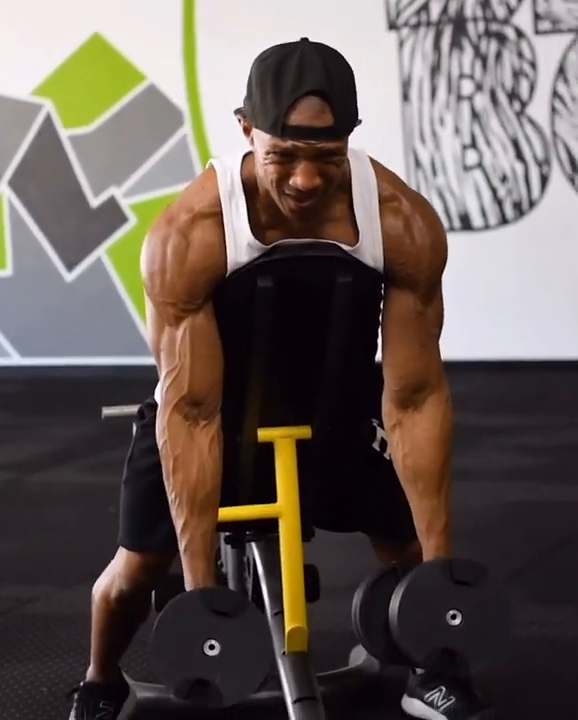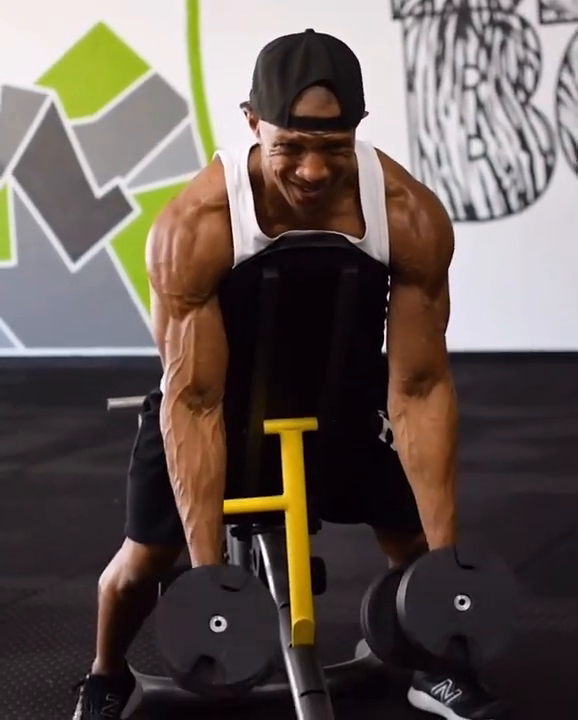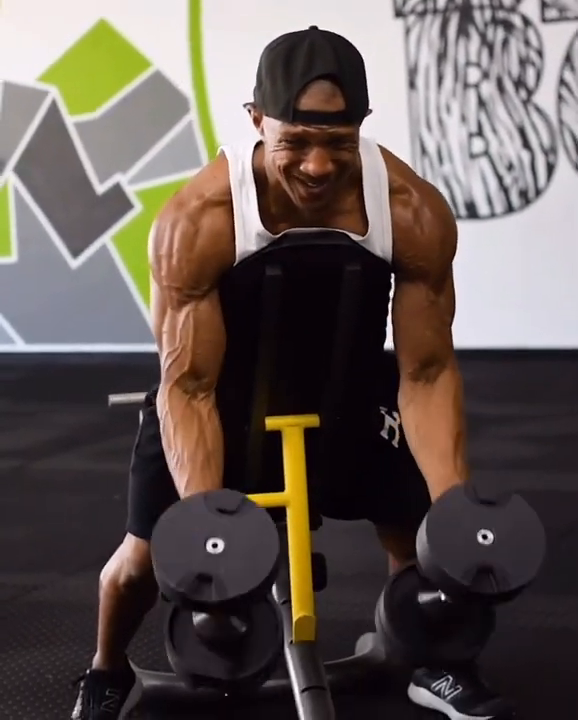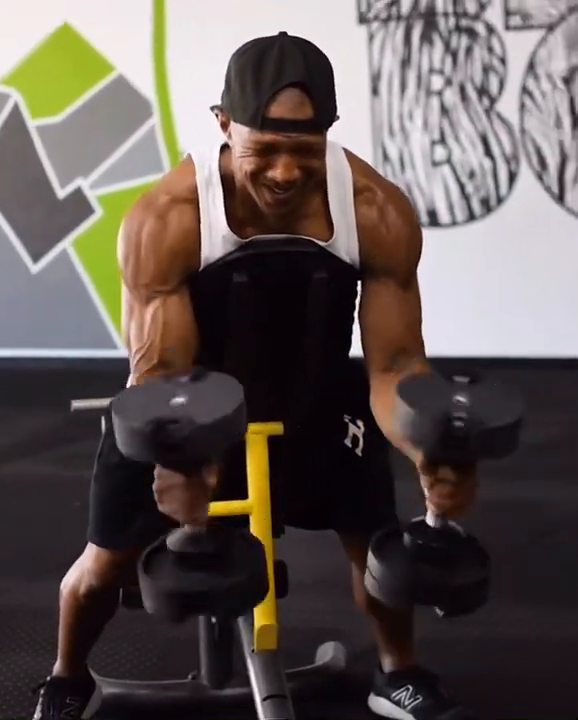
dt=0.2s
person 1, frame 1
left shoulder: (404, 224)
right shoulder: (186, 235)
left elbow: (414, 396)
right elbow: (191, 411)
left wrist: (440, 558)
right wrist: (201, 584)
right hip: (212, 398)
left knee: (407, 546)
right knee: (136, 566)
person 1, frame 2
left shoulder: (412, 217)
right shoulder: (192, 226)
left elbow: (419, 387)
right elbow: (195, 401)
left wrist: (445, 549)
right wrist: (208, 568)
right hip: (220, 389)
left knee: (413, 537)
right knee: (144, 556)
person 1, frame 3
left shoulder: (415, 213)
right shoulder: (196, 219)
left elbow: (426, 373)
right elbow: (189, 386)
right hip: (224, 381)
left knee: (417, 529)
right knee: (146, 550)
person 1, frame 4
left shoulder: (379, 213)
right shoulder: (165, 219)
left elbow: (395, 364)
right elbow: (158, 371)
left wrist: (430, 456)
left knee: (382, 536)
right knee: (107, 560)
